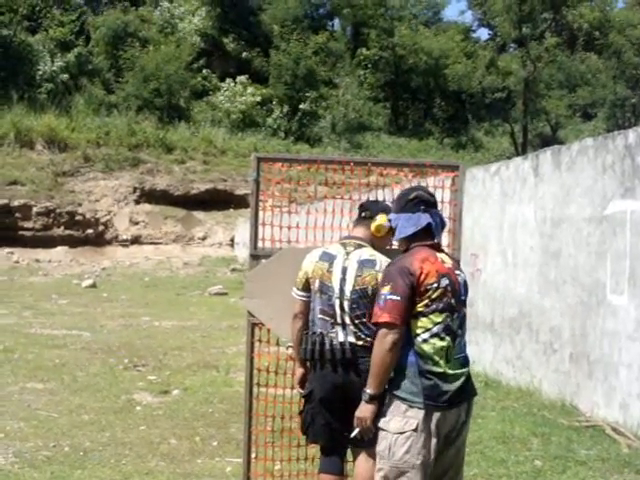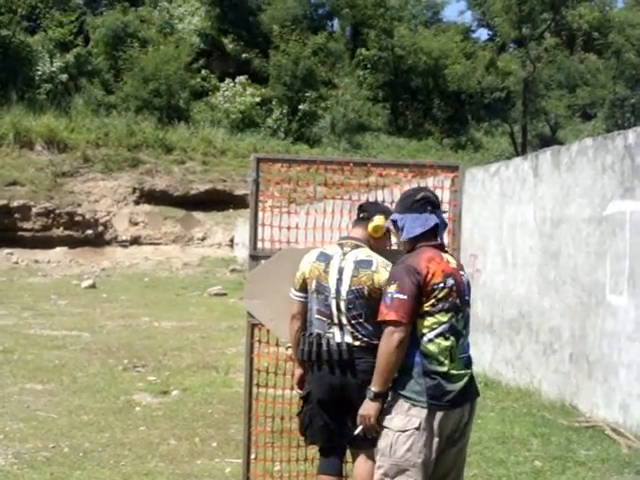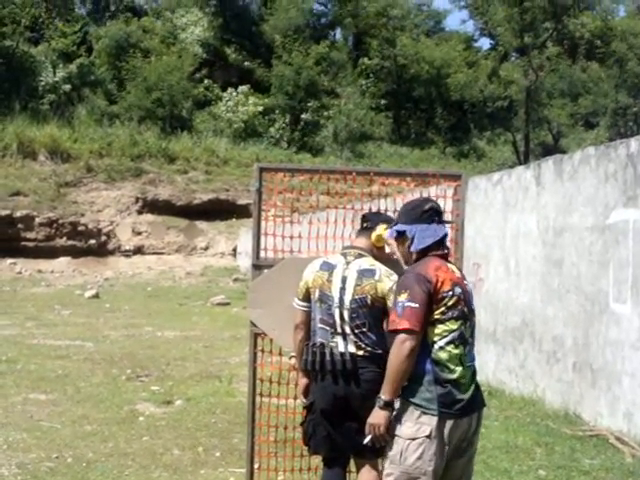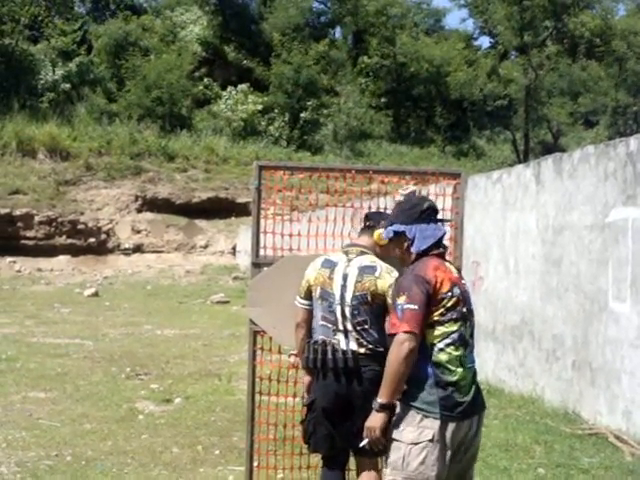
dt=0.4s
person 1, frame 1
left shoulder: (404, 267)
right shoulder: (453, 268)
left elbow: (390, 337)
left wrist: (370, 397)
left hip: (416, 400)
right hip: (458, 396)
person 1, frame 2
left shoulder: (410, 266)
right shoulder: (456, 267)
left elbow: (396, 335)
left wrist: (375, 394)
left hip: (419, 400)
right hip: (460, 397)
person 1, frame 3
left shoulder: (418, 276)
right shoulder: (457, 276)
left elbow: (406, 343)
left wrist: (384, 403)
left hip: (429, 408)
right hip: (467, 406)
person 1, frame 4
left shoulder: (416, 277)
right shoulder: (454, 275)
left elbow: (405, 345)
left wrist: (381, 406)
left hip: (430, 411)
right hip: (468, 407)
person 2, frame 1
left shoulder: (315, 259)
right shoulder: (383, 268)
left elbow: (300, 316)
left wrist: (299, 363)
left hip: (324, 365)
right hip: (365, 365)
left knee: (330, 447)
right knee: (366, 446)
person 2, frame 2
left shoulder: (312, 259)
right shoulder: (381, 268)
left elbow: (298, 316)
left wrist: (299, 363)
left hip: (321, 365)
right hip: (363, 365)
left knee: (329, 449)
right knee: (364, 447)
person 2, frame 3
left shoulder: (315, 269)
right shoulder: (384, 278)
left elbow: (301, 327)
left wrist: (303, 372)
left hip: (325, 375)
right hip: (367, 375)
right knee: (367, 458)
person 2, frame 4
left shoulder: (317, 267)
right shoulder: (385, 274)
left elbow: (302, 324)
left wrist: (307, 369)
left hip: (326, 372)
right hip: (368, 371)
left knee: (332, 457)
right knee: (368, 458)
